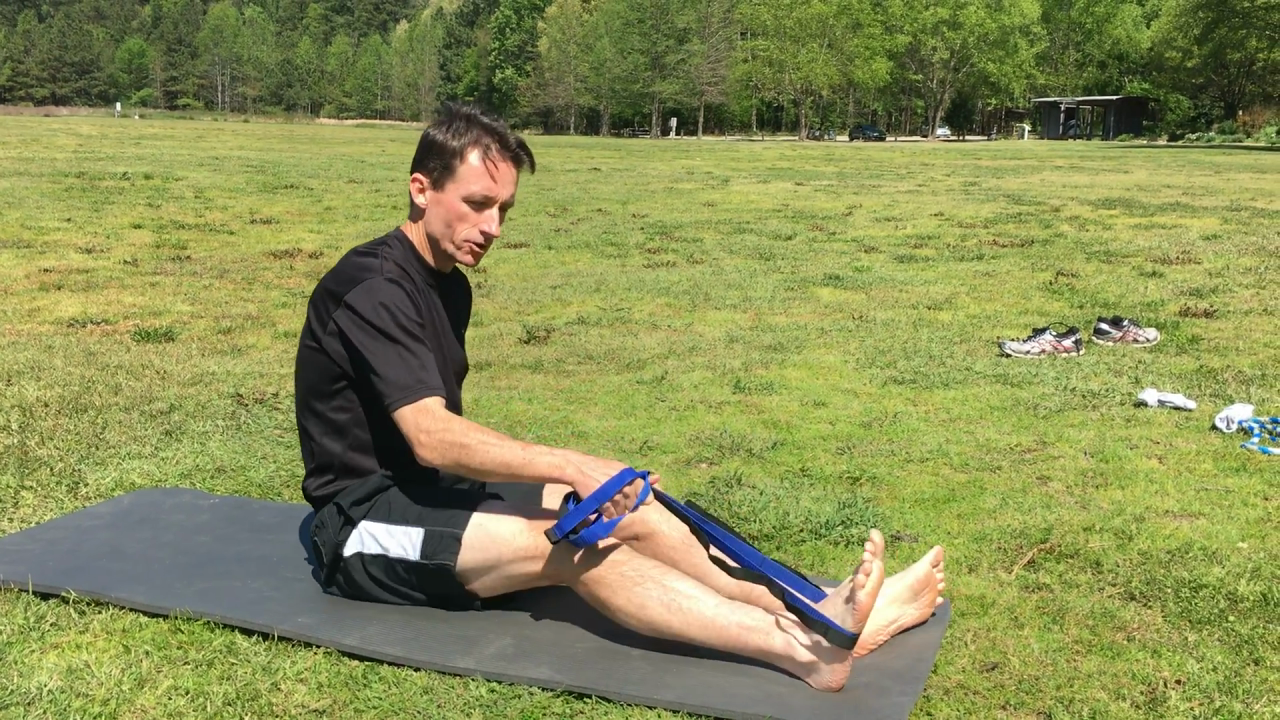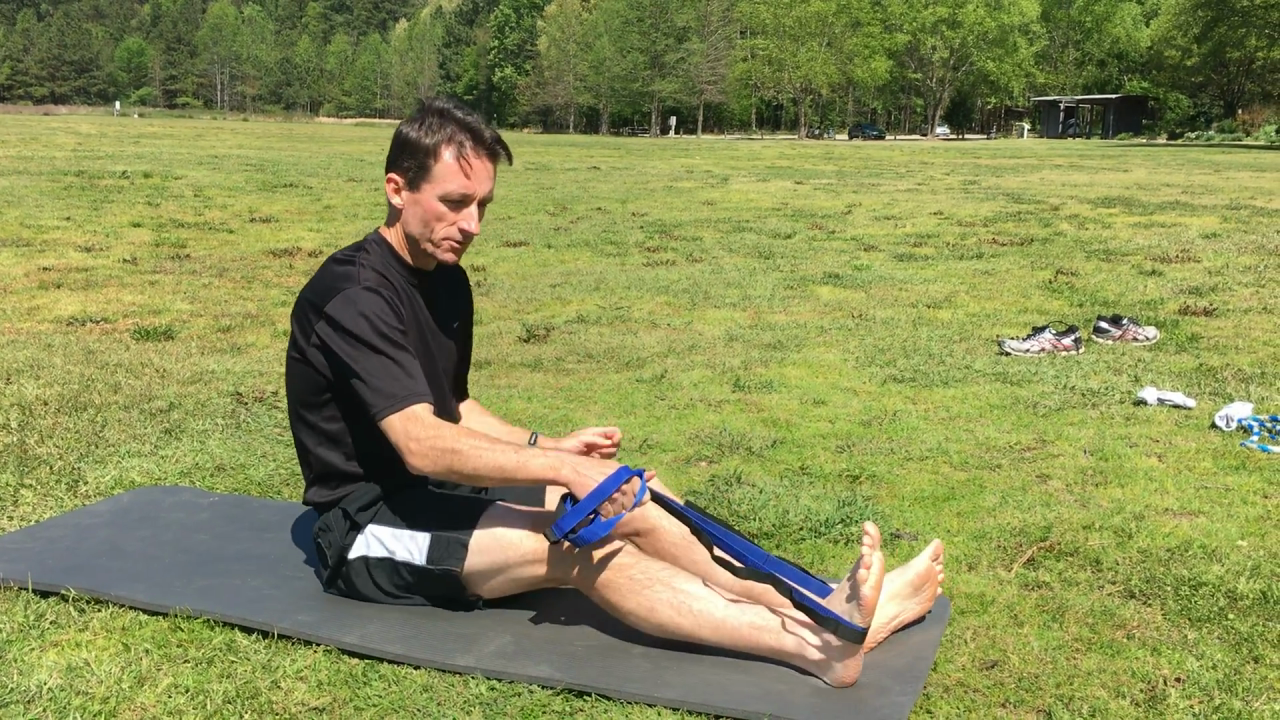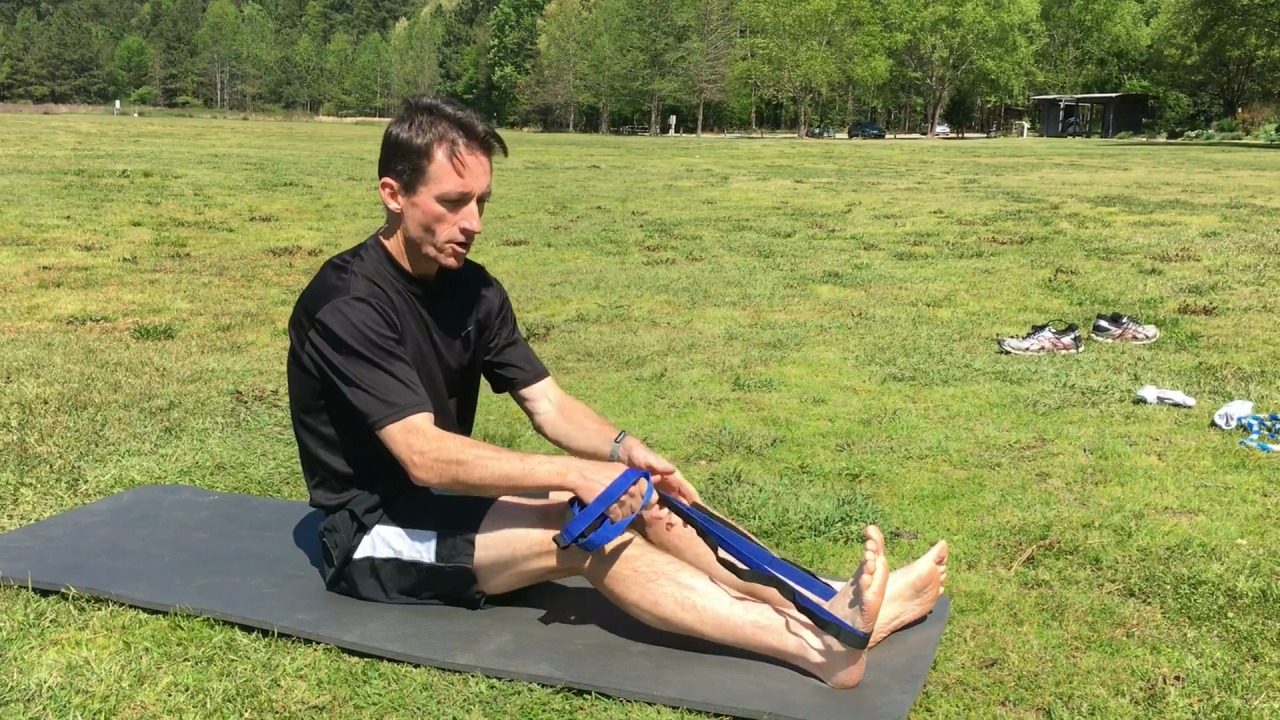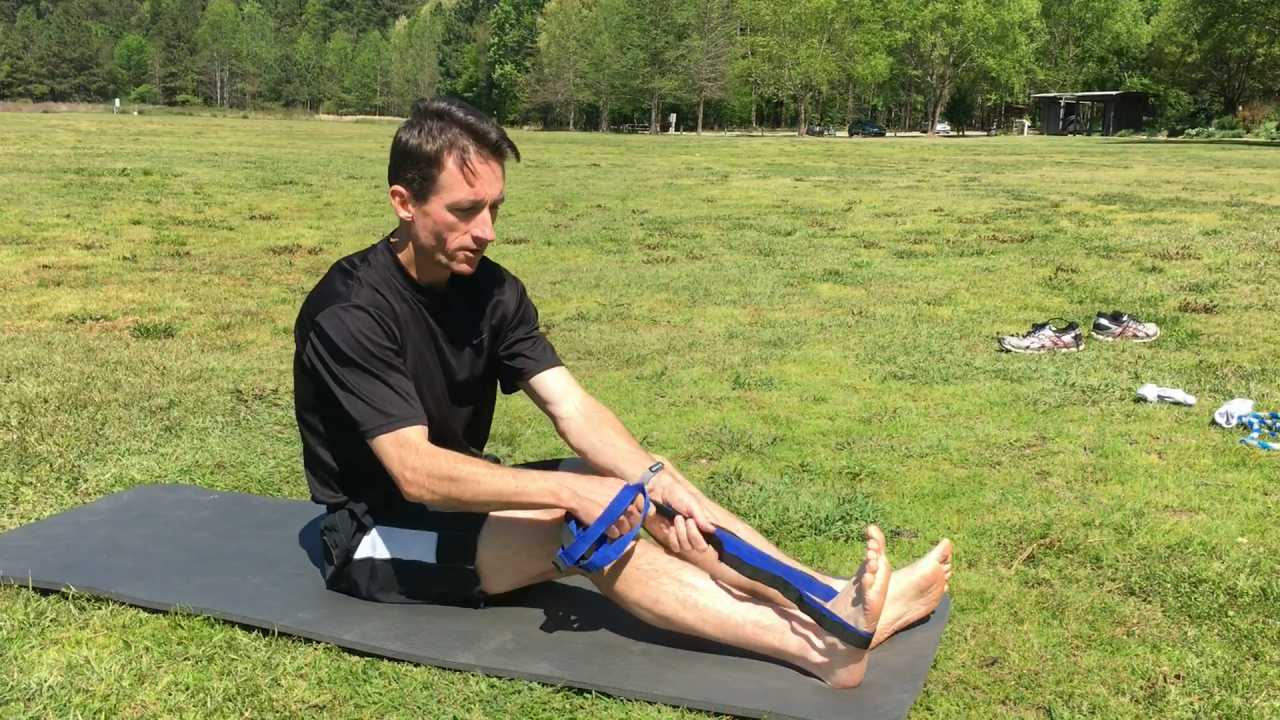
dt=0.2s
person 1, frame 1
left shoulder: (447, 285)
right shoulder: (373, 287)
right elbow: (431, 439)
right wrist: (569, 466)
left hip: (426, 496)
right hip: (364, 526)
left knee: (630, 506)
right knee: (571, 543)
left ankle: (816, 613)
right ankle: (799, 648)
person 1, frame 2
left shoulder: (446, 283)
right shoulder: (352, 296)
right elbow: (421, 446)
left wrist: (547, 445)
right wrist: (559, 466)
left hip: (431, 496)
right hip: (365, 528)
left knee: (631, 503)
right knee: (578, 546)
left ankle: (820, 613)
right ankle: (810, 645)
person 1, frame 3
left shoulder: (471, 287)
right shoulder: (347, 303)
left elbow: (546, 401)
right elbow: (423, 456)
left wrist: (625, 450)
right wrist: (570, 473)
left hip: (440, 498)
right hip: (373, 530)
left knee: (639, 501)
left ankle: (828, 609)
right ankle: (815, 646)
person 1, frame 4
left shoulder: (492, 291)
right shoulder: (350, 311)
left elbow: (570, 405)
right elbow: (417, 473)
left wrist: (655, 481)
right wrist: (569, 489)
left hip: (452, 499)
right hip: (372, 534)
left knee: (640, 498)
right knee: (583, 532)
left ankle: (832, 605)
right ankle: (815, 647)
